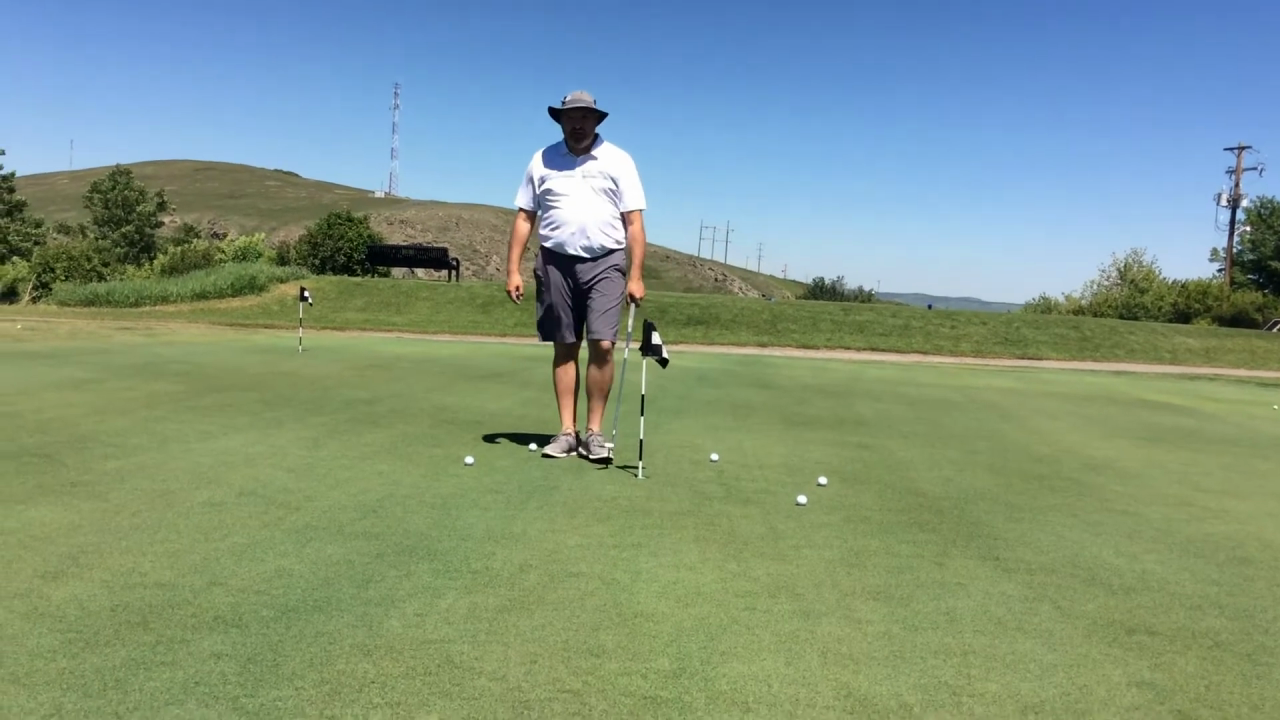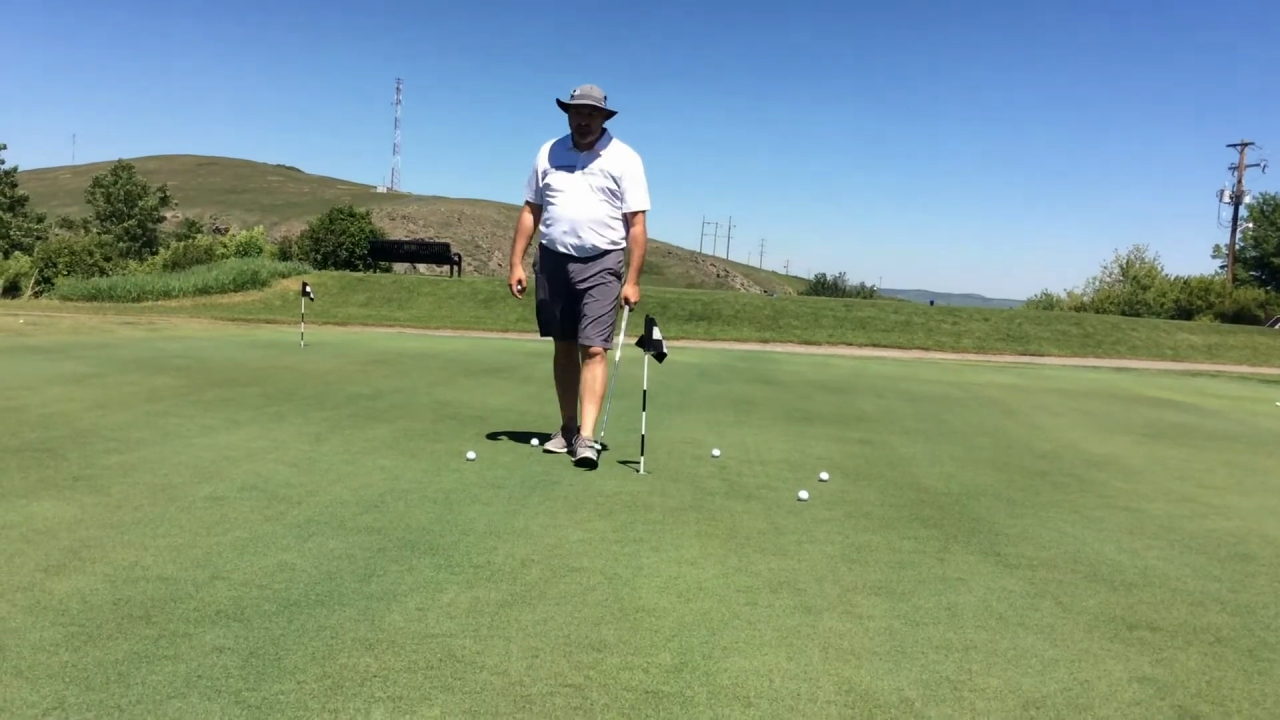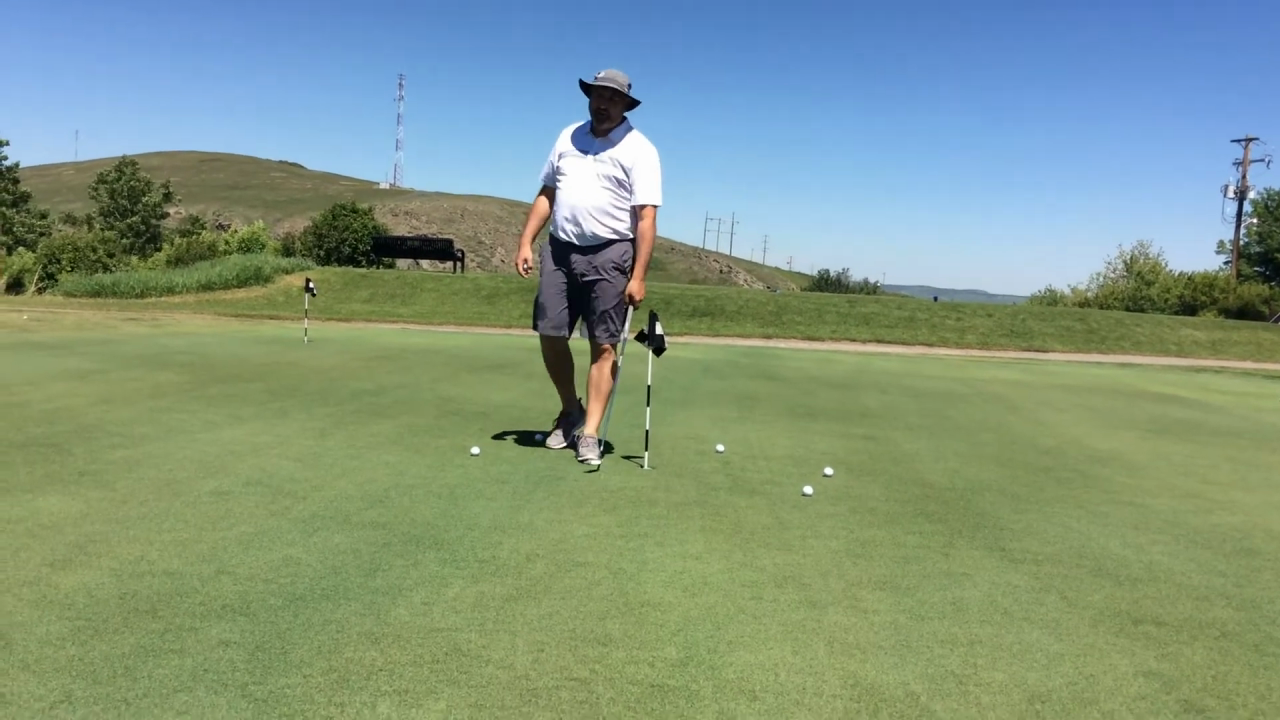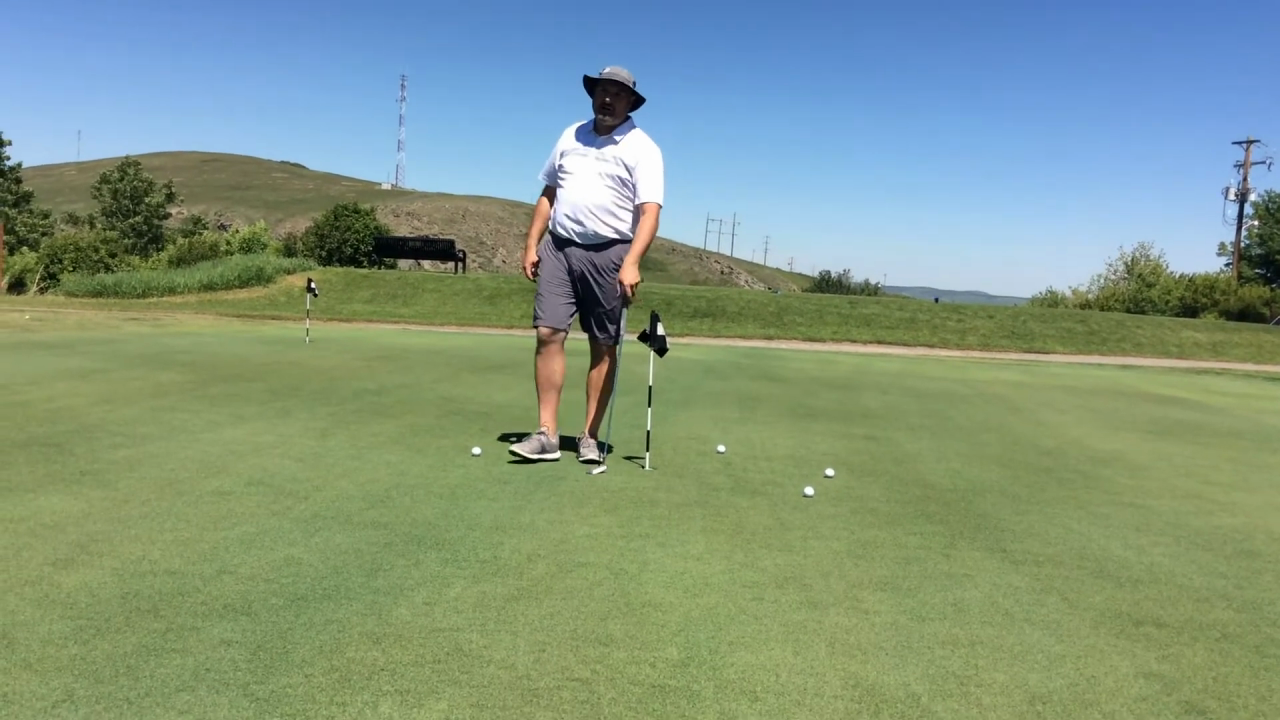
dt=0.4s
person 1, frame 1
left shoulder: (619, 160)
right shoulder: (542, 160)
left elbow: (634, 222)
right elbow: (525, 217)
left wrist: (636, 275)
right wrist: (513, 269)
left hip: (605, 264)
right hip: (556, 263)
left knee: (602, 346)
right knee: (564, 349)
left ankle: (594, 433)
right ankle: (568, 432)
person 1, frame 2
left shoulder: (624, 159)
right shoulder: (549, 153)
left elbow: (636, 223)
right elbow: (531, 210)
left wrist: (632, 280)
right wrist: (516, 262)
left hip: (602, 265)
right hip: (554, 260)
left knee: (594, 350)
right knee: (564, 347)
left ankle: (586, 438)
right ankle: (568, 427)
person 1, frame 3
left shoulder: (640, 150)
right shoulder: (568, 138)
left elbow: (646, 216)
right elbow: (546, 194)
left wrist: (638, 276)
right wrist: (525, 242)
left hip: (609, 255)
right hip: (559, 250)
left knee: (603, 345)
right knee: (550, 337)
left ankle: (589, 434)
right ankle: (571, 409)
person 1, frame 4
left shoulder: (643, 148)
right shoulder: (570, 136)
left elbow: (649, 211)
right elbow: (548, 196)
left wrist: (631, 263)
right wrist: (531, 245)
left hip: (609, 254)
right hip: (558, 248)
left knee: (603, 347)
right knee: (548, 335)
left ankle: (590, 435)
right ankle: (547, 434)
